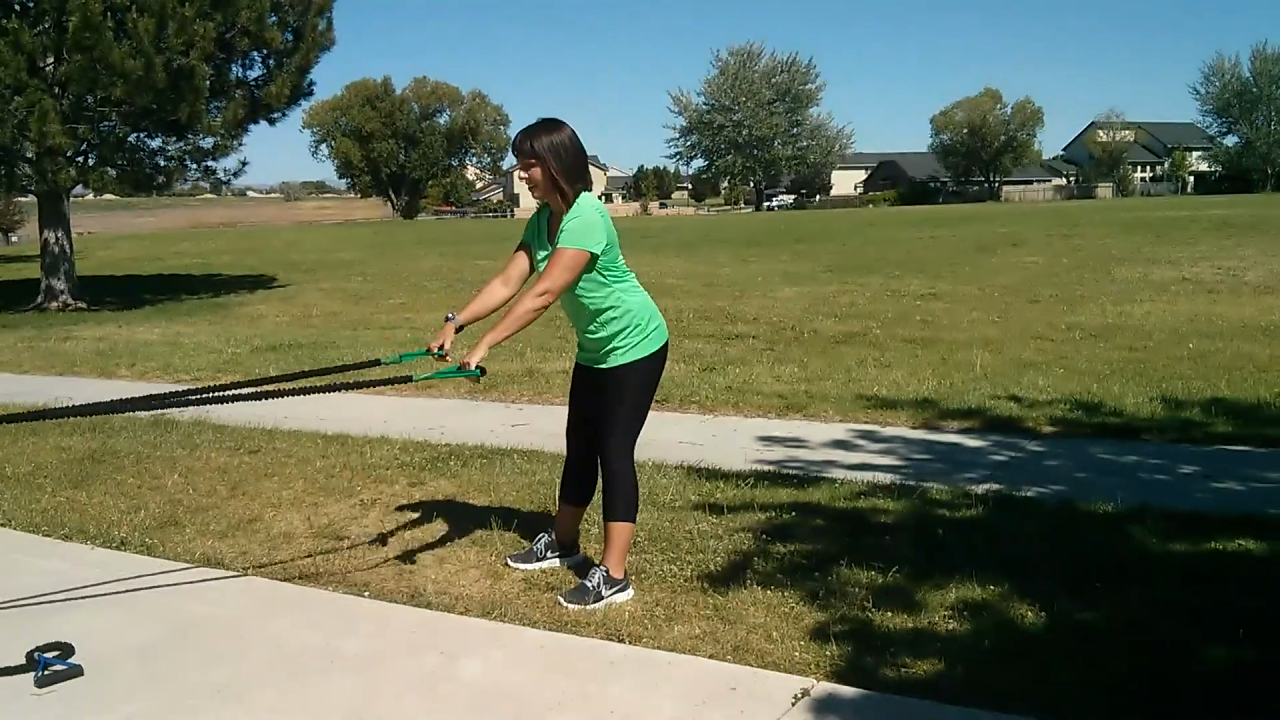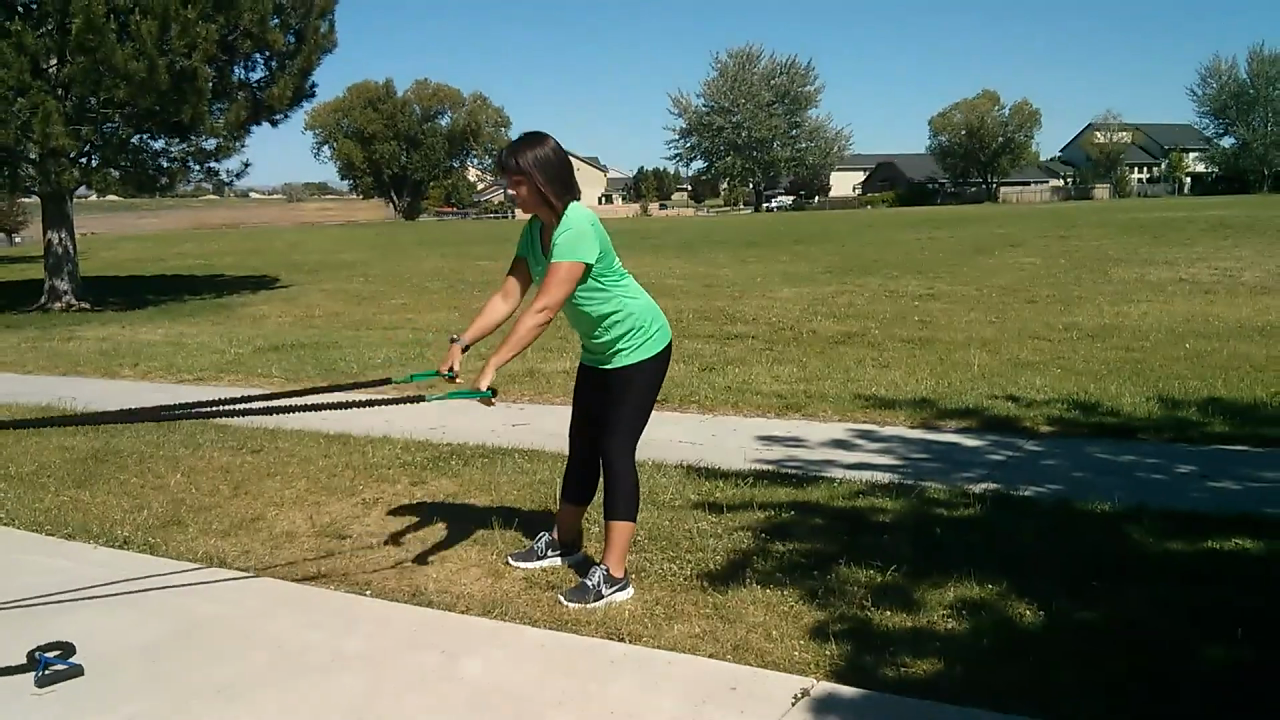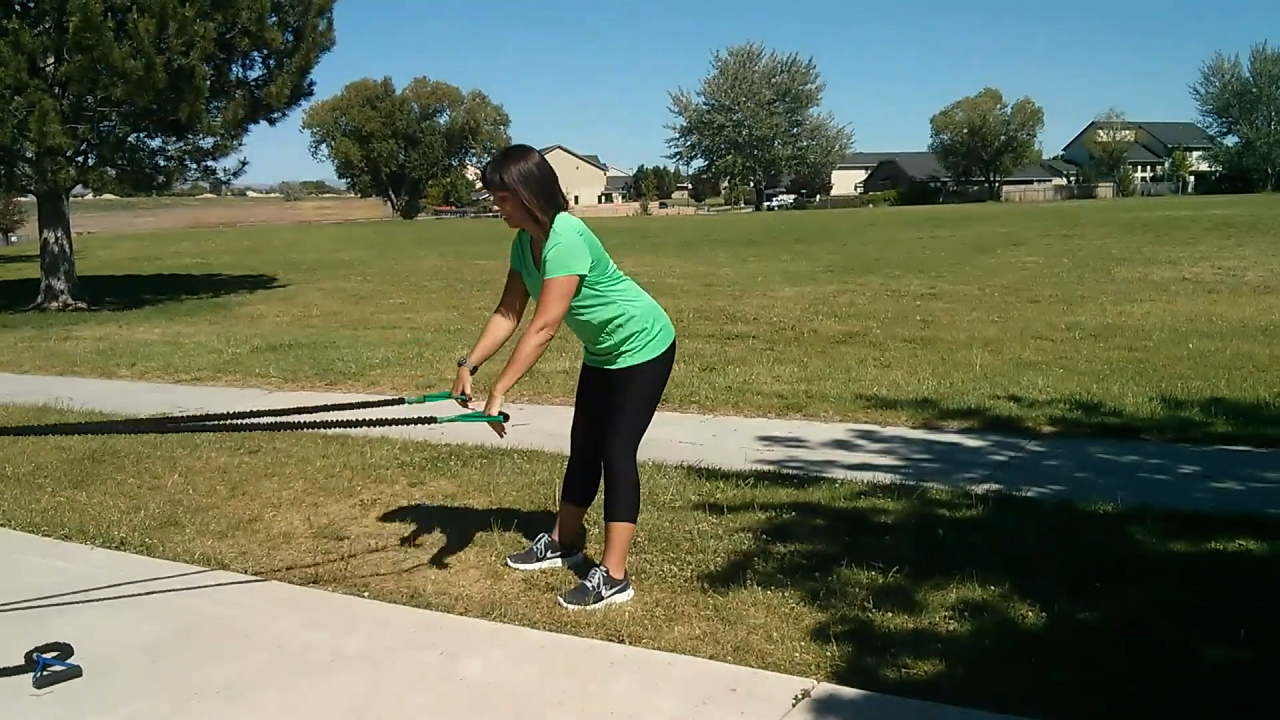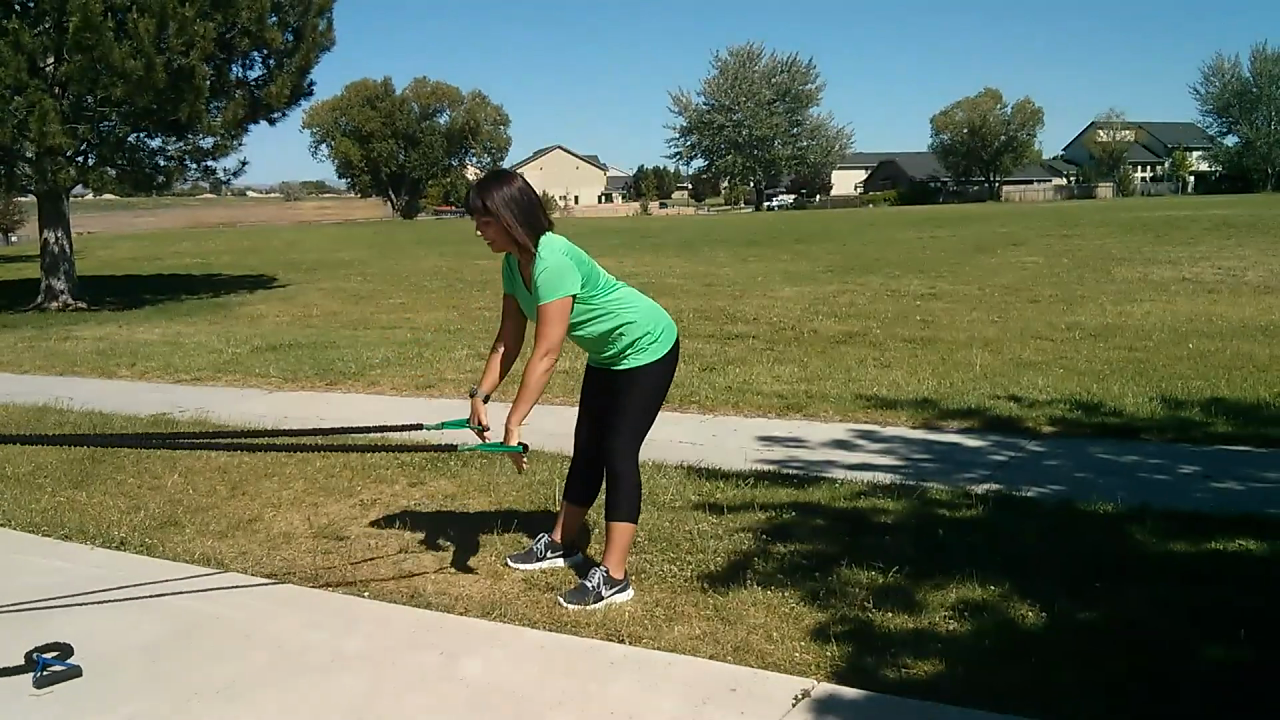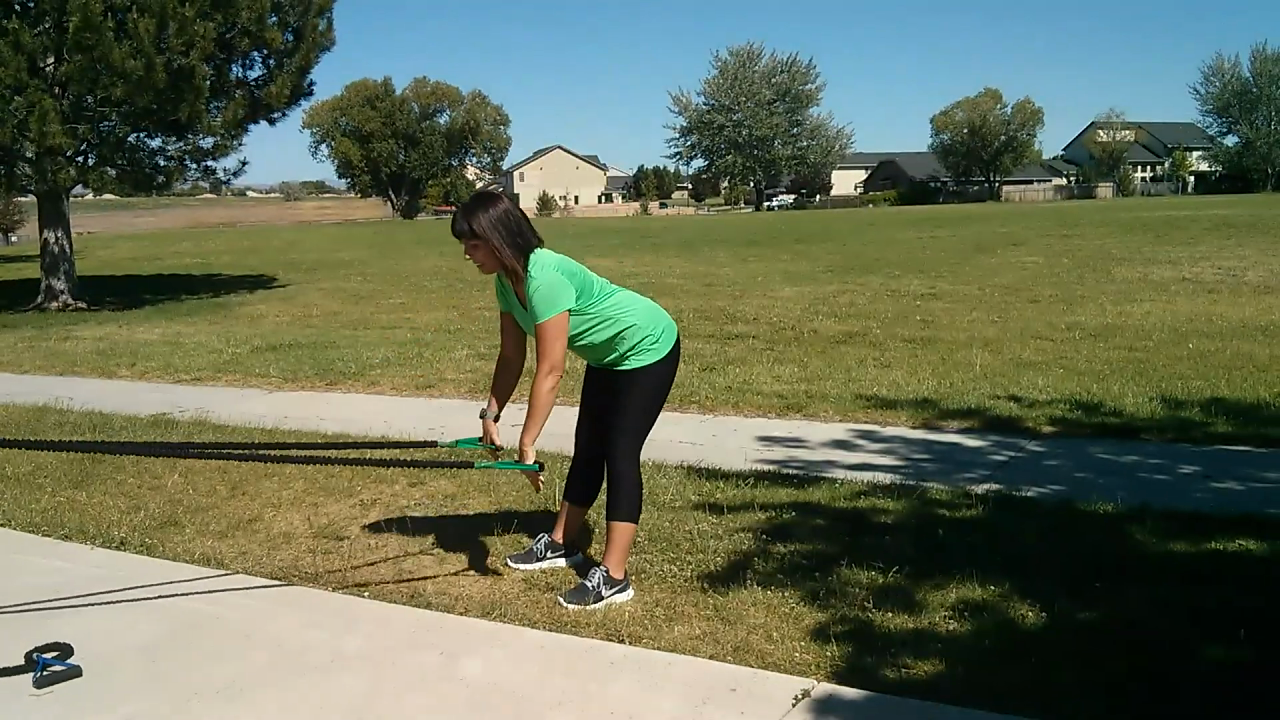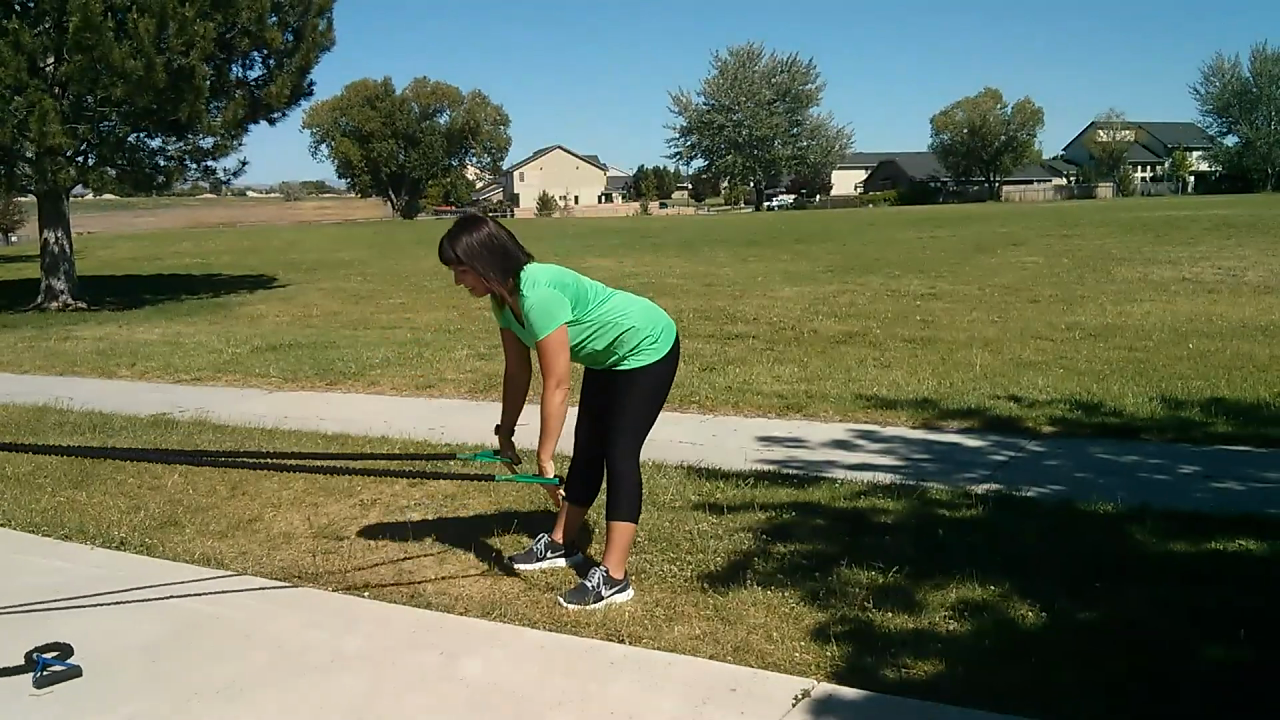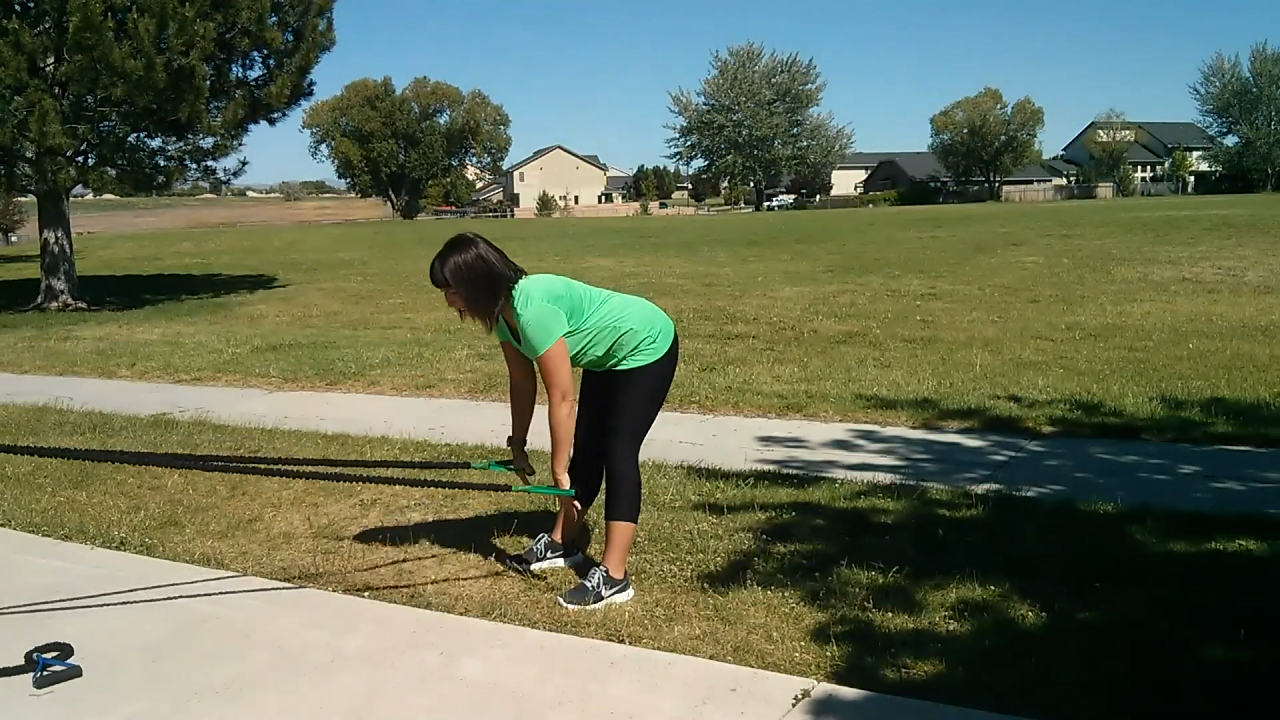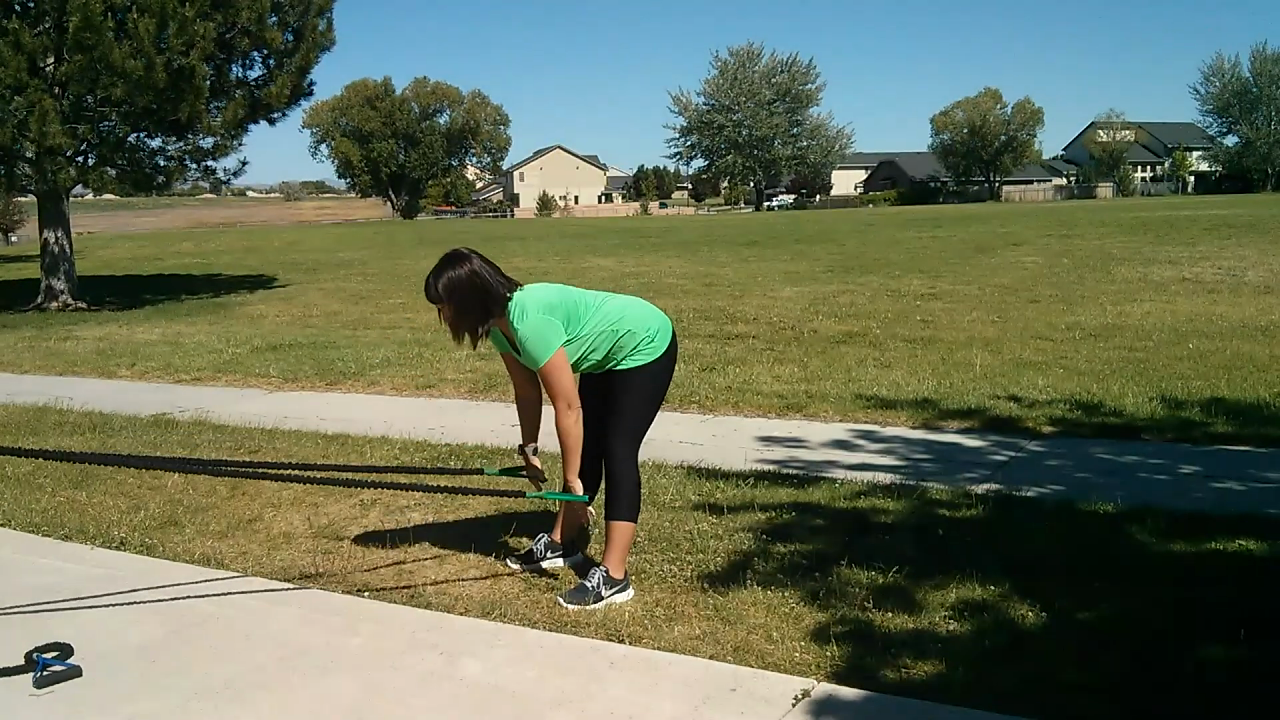
dt=0.1s
person 1, frame 1
left shoulder: (586, 216)
right shoulder: (542, 219)
left elbow: (544, 293)
right elbow: (508, 281)
left wrist: (485, 345)
right wrist: (455, 322)
left hip: (633, 348)
right hip: (595, 351)
left knee: (613, 452)
right knee: (579, 448)
left ankle: (613, 576)
right ankle: (562, 543)
person 1, frame 2
left shoulder: (576, 228)
right shoulder: (536, 229)
left elbow: (542, 310)
right elbow: (507, 296)
left wrist: (490, 367)
right wrist: (460, 343)
left hip: (638, 348)
right hip: (600, 350)
left knee: (615, 451)
right knee: (582, 448)
left ankle: (614, 576)
right ankle: (563, 541)
person 1, frame 3
left shoulder: (565, 239)
right shoulder: (525, 242)
left elbow: (543, 328)
right elbow: (507, 313)
left wrist: (499, 391)
right wrist: (468, 365)
left hip: (641, 348)
right hip: (603, 352)
left knee: (616, 451)
right knee: (584, 448)
left ankle: (614, 577)
right ankle: (563, 542)
person 1, frame 4
left shoulder: (553, 261)
right shoulder: (514, 263)
left elbow: (545, 355)
right elbow: (509, 339)
left wrist: (515, 422)
right wrist: (481, 394)
left hip: (646, 348)
right hip: (607, 355)
left knee: (619, 452)
right knee: (587, 448)
left ankle: (614, 577)
right ankle: (561, 543)
person 1, frame 5
left shoulder: (546, 278)
right shoulder: (507, 281)
left elbow: (550, 373)
right elbow: (511, 357)
left wrist: (527, 443)
right wrist: (491, 413)
left hip: (646, 348)
right hip: (608, 356)
left knee: (620, 453)
right knee: (588, 449)
left ankle: (614, 577)
right ankle: (561, 542)
person 1, frame 6
left shoulder: (539, 294)
right shoulder: (504, 297)
left elbow: (556, 388)
right elbow: (518, 371)
left wrist: (545, 459)
right wrist: (505, 432)
left hip: (646, 348)
right hip: (607, 355)
left knee: (620, 451)
right knee: (587, 447)
left ankle: (614, 577)
right ankle: (561, 542)
person 1, frame 7
left shoulder: (534, 309)
right shoulder: (500, 310)
left elbow: (561, 399)
right elbow: (522, 383)
left wrist: (558, 471)
right wrist: (517, 444)
left hip: (644, 348)
right hip: (606, 357)
left knee: (618, 452)
right knee: (585, 447)
left ankle: (613, 577)
right ankle: (561, 543)
person 1, frame 8
left shoulder: (529, 322)
right shoulder: (499, 322)
left elbow: (568, 408)
right elbow: (528, 391)
left wrist: (573, 479)
right wrist: (530, 450)
left hip: (644, 347)
right hip: (607, 353)
left knee: (617, 449)
right knee: (587, 445)
left ankle: (613, 577)
right ankle: (563, 542)
